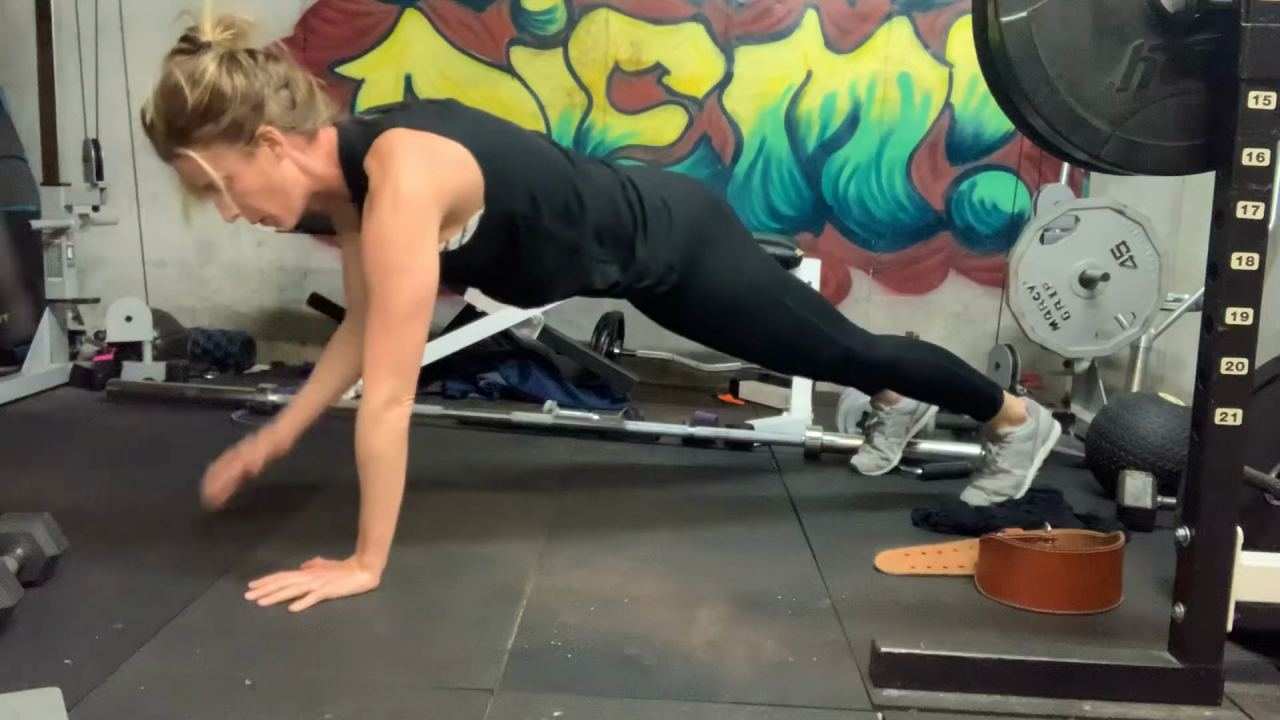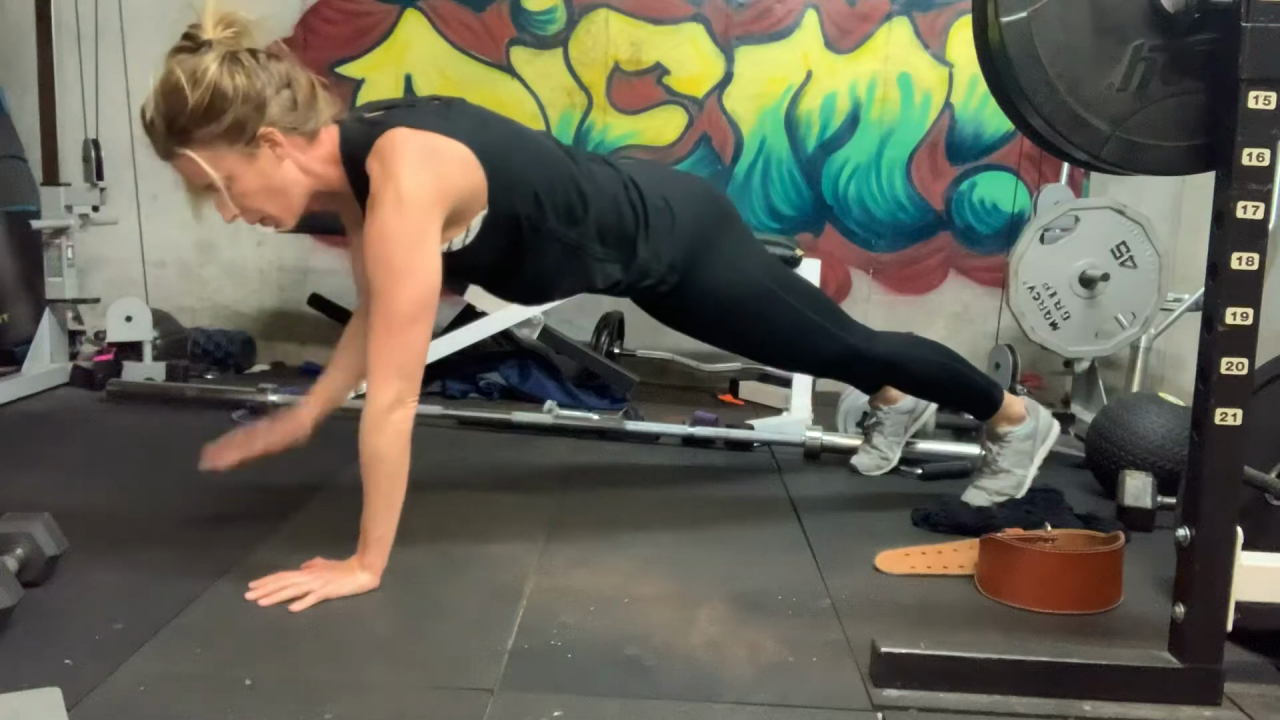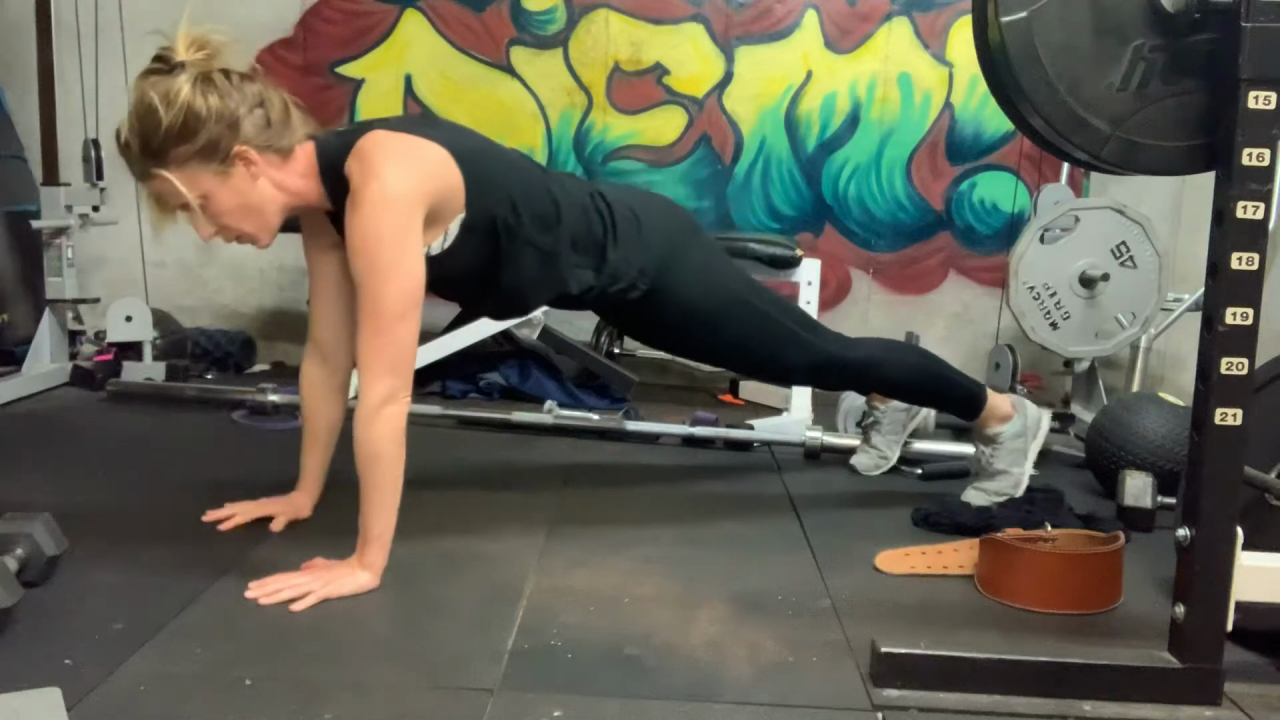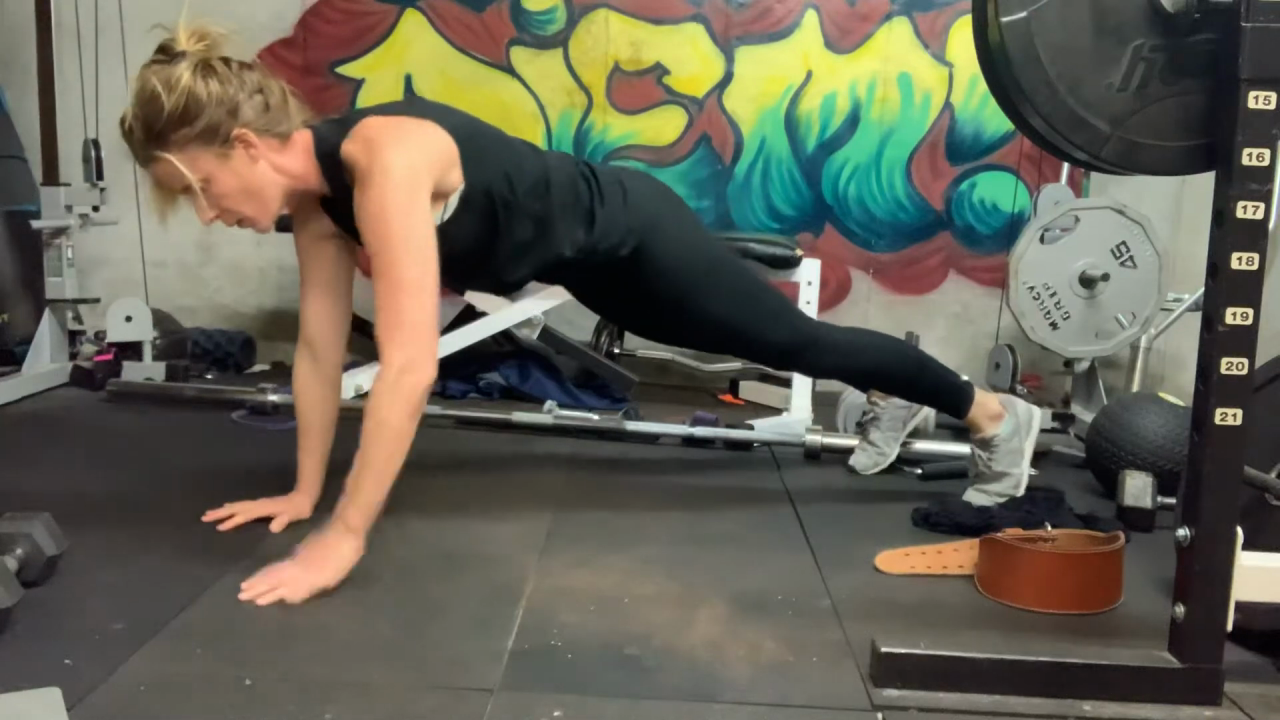
dt=0.5s
person 1, frame 1
left shoulder: (399, 177)
right shoulder: (343, 170)
left elbow: (389, 393)
right elbow: (365, 330)
left wrist: (364, 564)
right wrist: (284, 430)
left hip: (673, 242)
right hip: (632, 236)
left knee: (838, 349)
right knee: (817, 350)
left ankle: (1017, 419)
right ankle: (898, 405)
person 1, frame 2
left shoulder: (400, 176)
right shoulder: (345, 162)
left elbow: (393, 394)
right elbow: (376, 321)
left wrist: (366, 564)
right wrist: (302, 418)
left hip: (675, 239)
right hip: (633, 230)
left knee: (836, 343)
right knee: (817, 349)
left ankle: (1017, 419)
right ankle: (898, 405)
person 1, frame 3
left shoulder: (381, 181)
right shoulder: (318, 189)
left elbow: (384, 392)
right elbow: (327, 355)
left wrist: (367, 563)
right wrist: (304, 494)
left hip: (643, 257)
right hip: (602, 261)
left knee: (814, 355)
right knee: (796, 356)
left ankle: (1005, 418)
right ankle: (891, 409)
person 1, frame 4
left shoulder: (380, 158)
right shoulder: (308, 188)
left elbow: (408, 367)
right elbow: (321, 350)
left wrist: (344, 539)
right wrist: (307, 496)
left hip: (625, 229)
right hip: (577, 258)
left knee: (803, 339)
right knee: (751, 345)
left ankle: (994, 421)
right ankle: (886, 408)
